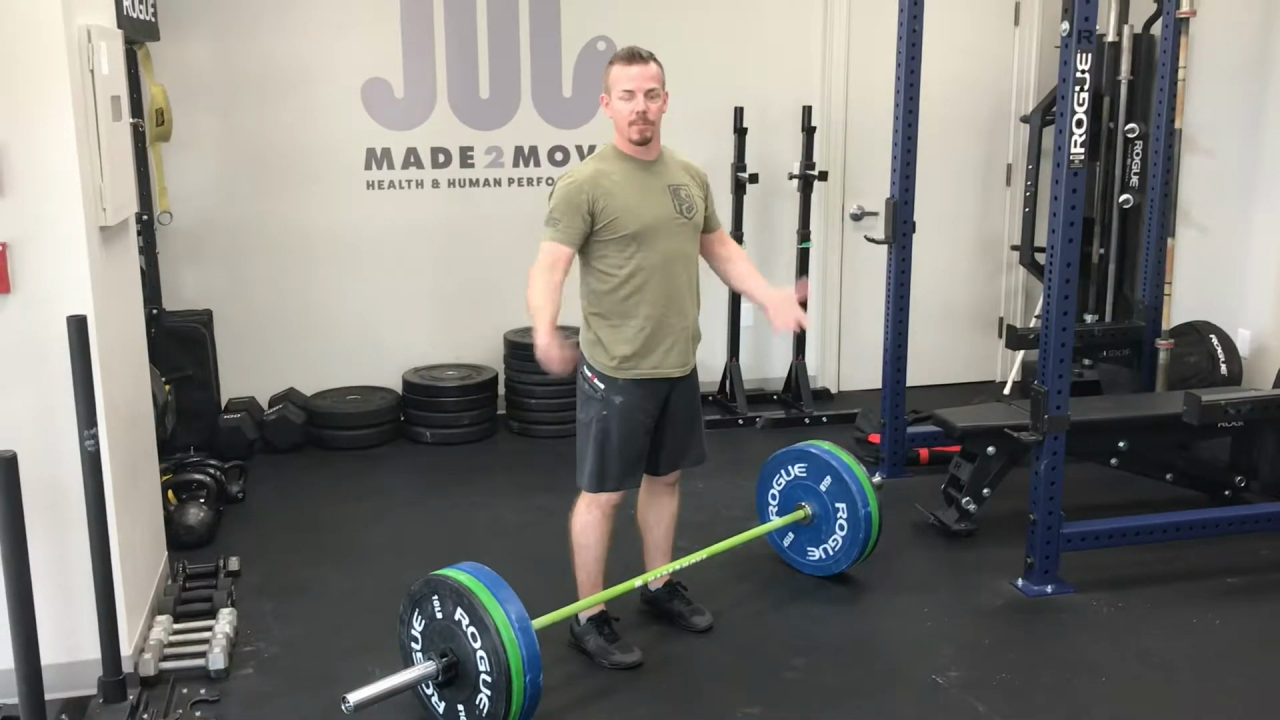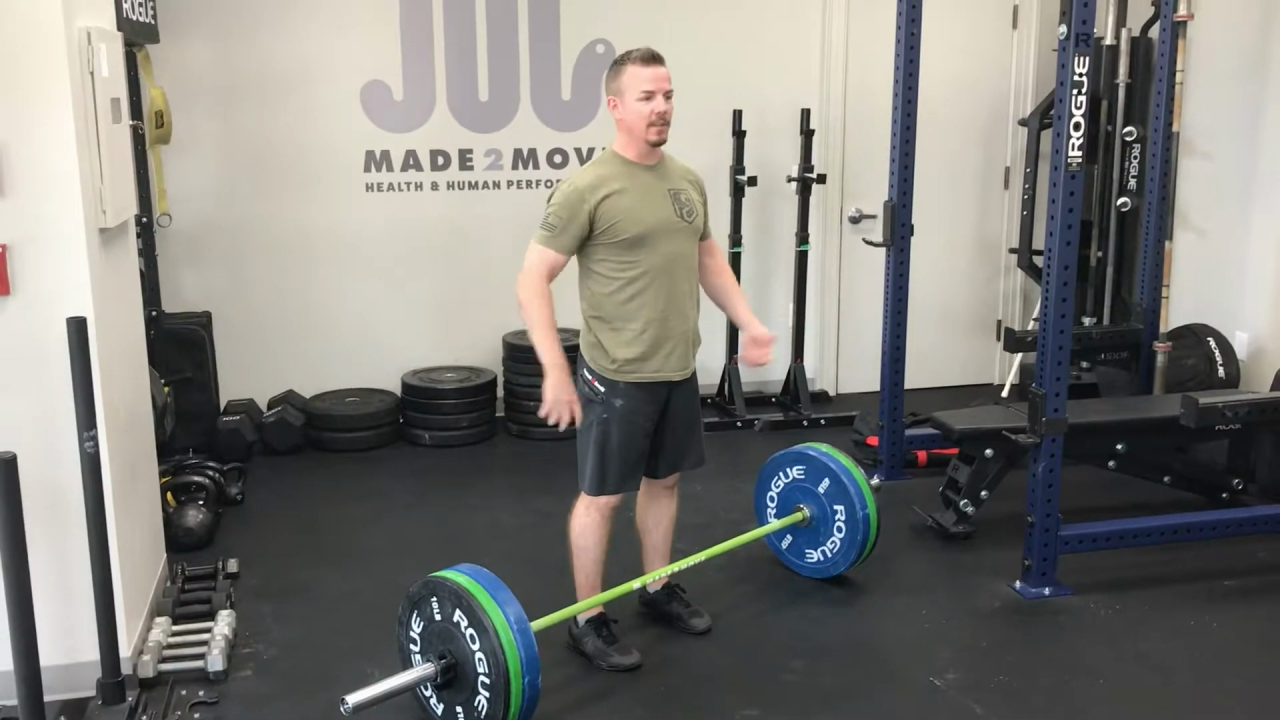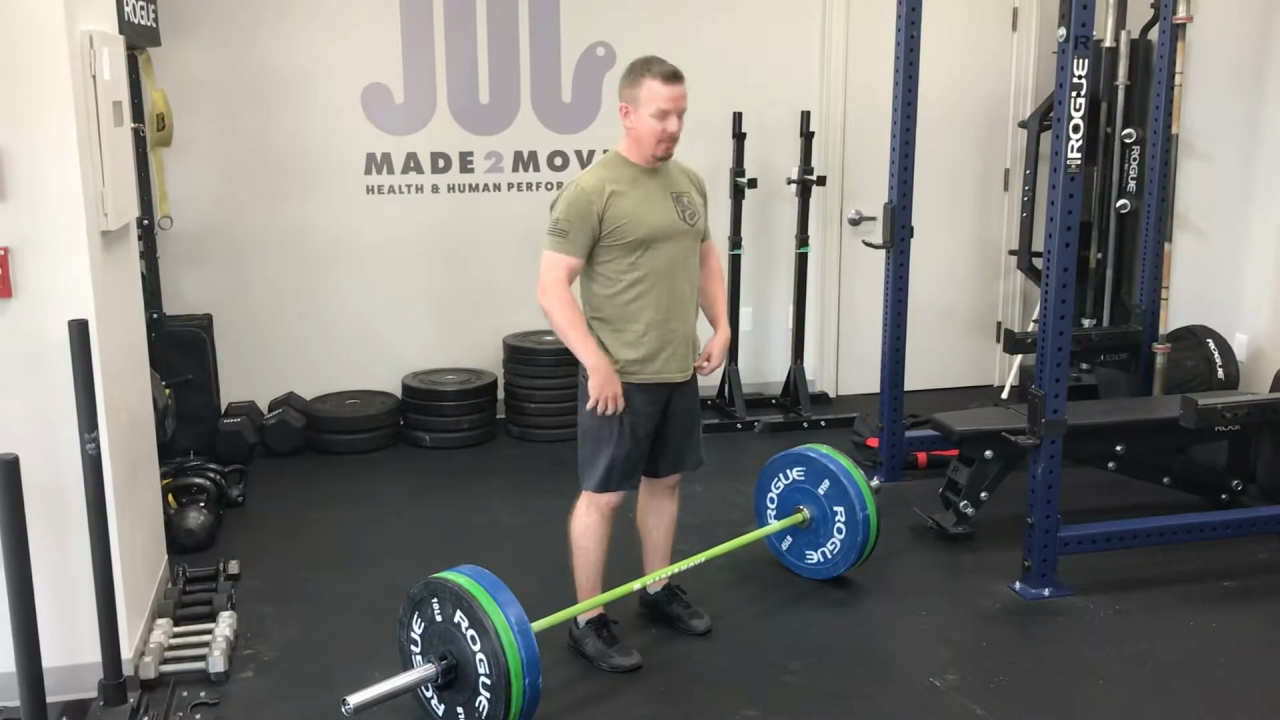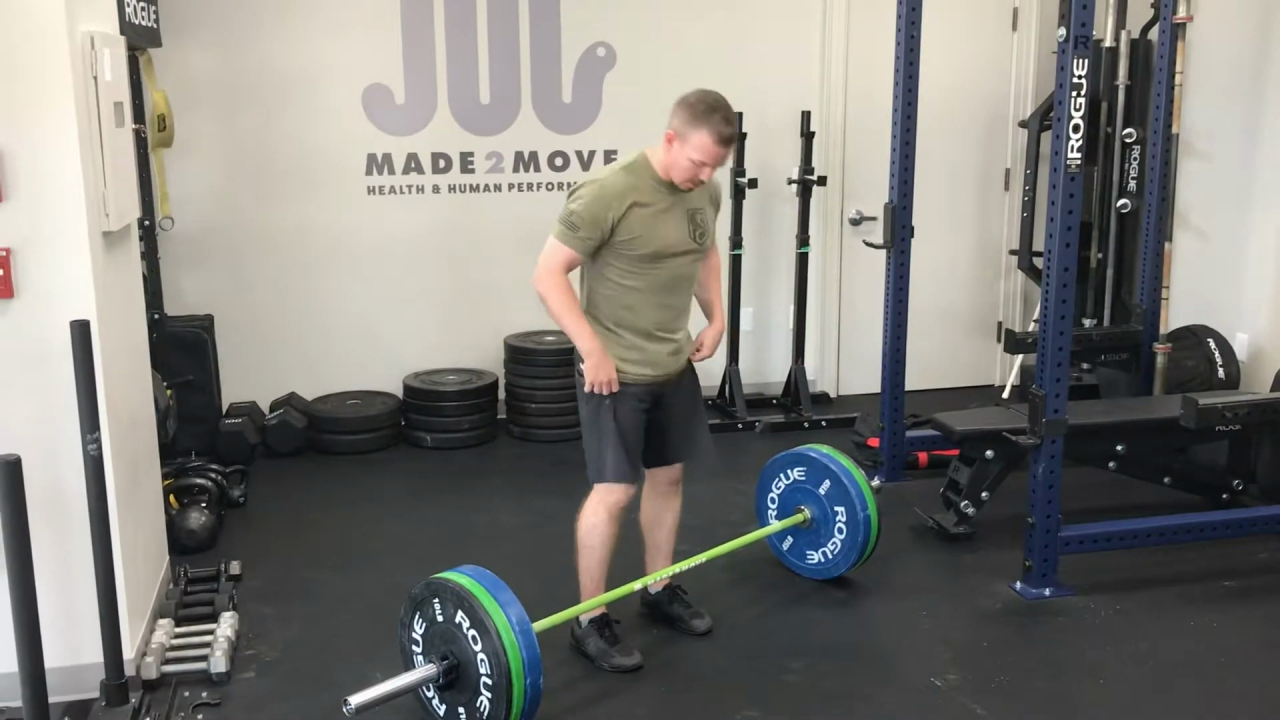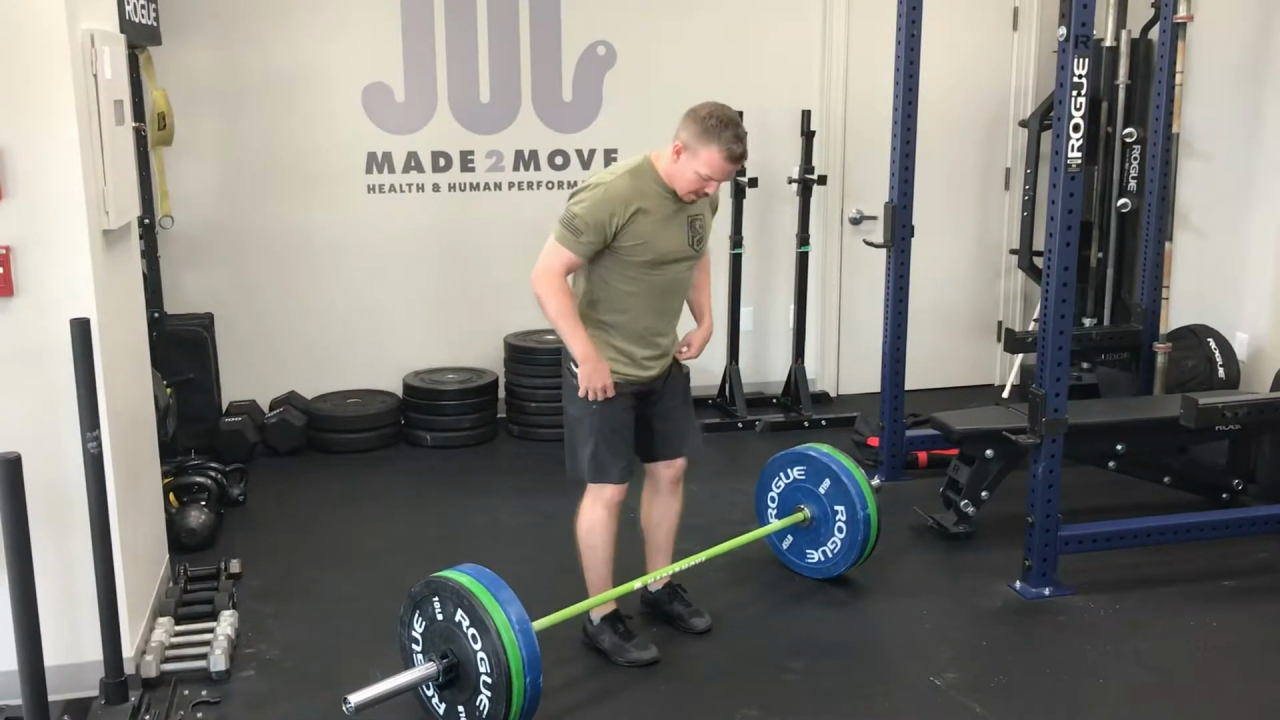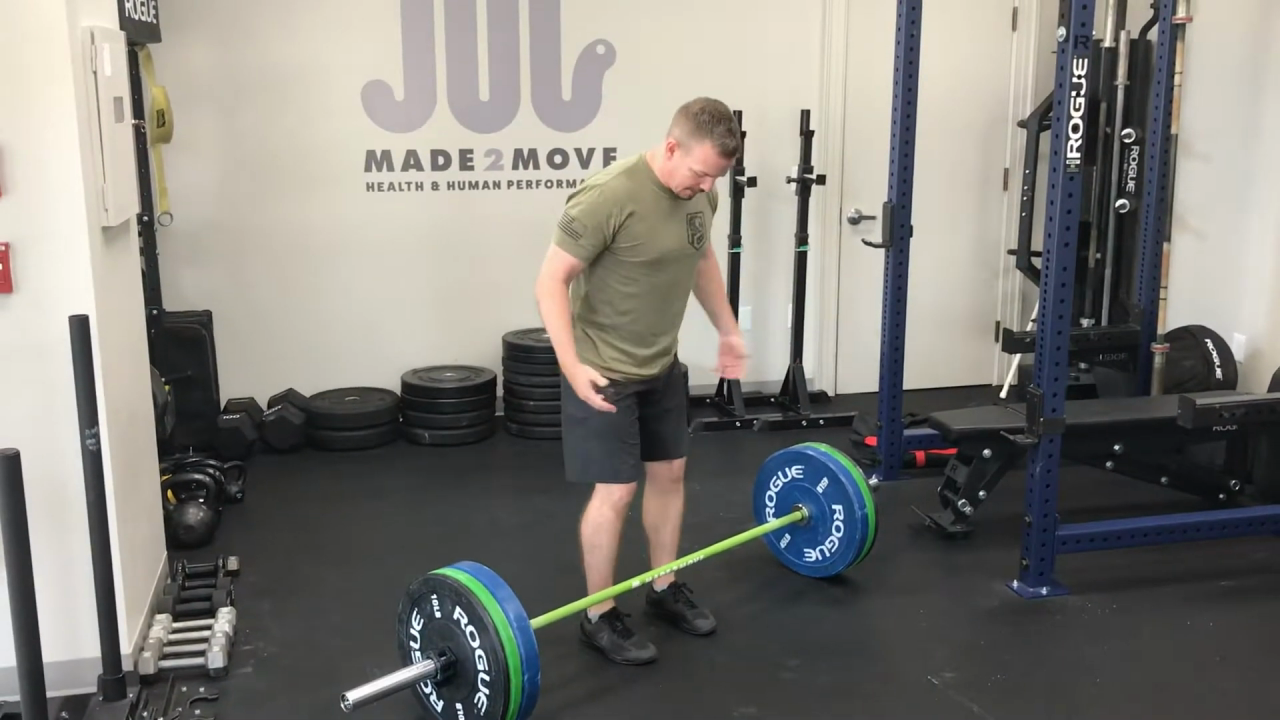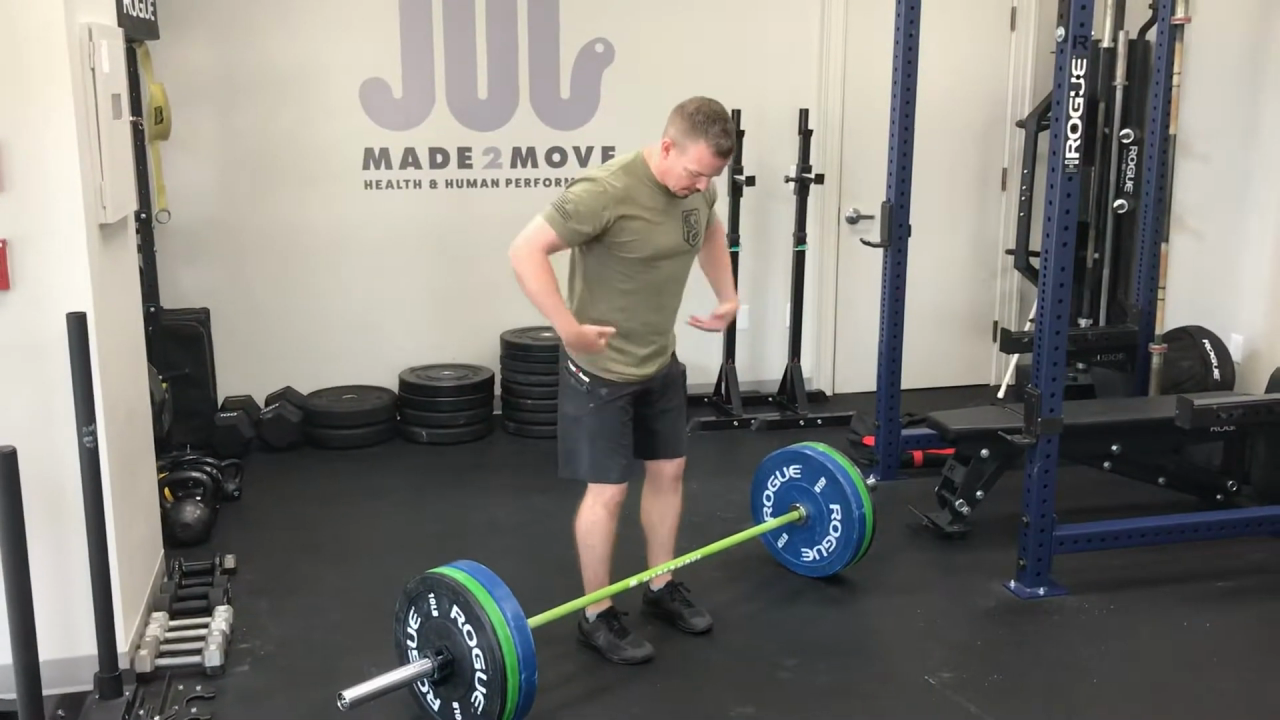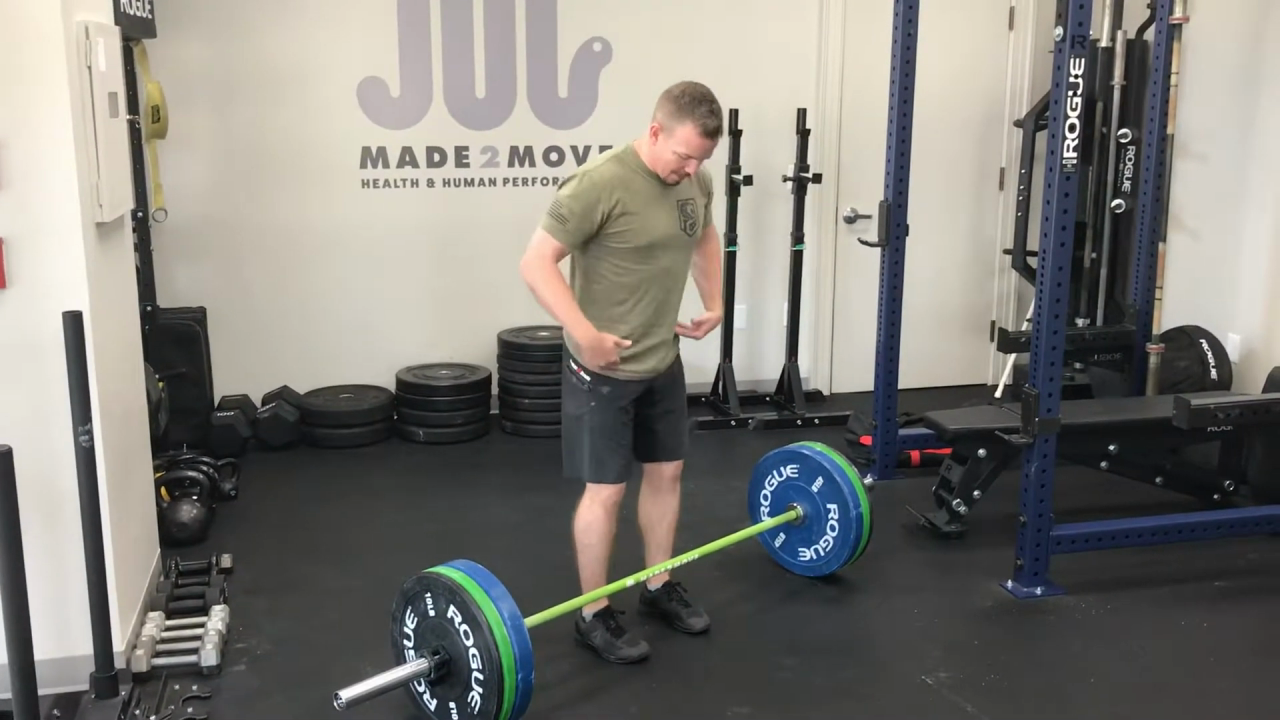
dt=0.3s
person 1, frame 1
left shoulder: (689, 175)
right shoulder: (585, 183)
left elbow: (718, 247)
right elbow: (549, 267)
left wrist: (770, 299)
right wrist: (545, 331)
left hip: (678, 364)
right hip: (616, 371)
left knee: (665, 477)
right knee: (602, 493)
left ankle: (659, 586)
right ankle: (588, 618)
person 1, frame 2
left shoulder: (688, 180)
right shoulder: (587, 189)
left elbow: (708, 259)
right elbow: (534, 279)
left wrist: (749, 322)
right wrist: (554, 370)
left hip: (678, 369)
right hip: (619, 376)
left knee: (664, 481)
right knee: (602, 496)
left ankle: (658, 588)
right ankle: (587, 619)
person 1, frame 3
left shoulder: (689, 182)
right shoulder: (592, 191)
left elbow: (706, 257)
right elbow: (553, 287)
left wrist: (721, 328)
right wrist: (597, 365)
left hip: (680, 369)
right hip: (622, 377)
left knee: (665, 480)
right knee: (603, 495)
left ankle: (657, 589)
right ankle: (588, 621)
person 1, frame 4
left shoulder: (706, 193)
right shoulder: (609, 192)
right elbow: (549, 274)
left wrist: (716, 321)
right wrist: (593, 350)
left hip: (673, 365)
right hip: (617, 371)
left knee: (667, 477)
right knee: (614, 491)
left ankle: (660, 588)
right ankle: (590, 621)
person 1, frame 5
left shoulder: (701, 196)
right shoulder: (611, 194)
right elbow: (548, 275)
left wrist: (704, 321)
right wrist: (588, 355)
left hip: (662, 363)
right hip: (604, 369)
left knee: (670, 472)
right knee: (608, 491)
left ankle: (660, 588)
right ankle: (602, 617)
person 1, frame 6
left shoulder: (701, 192)
right shoulder: (608, 196)
right elbow: (551, 281)
left wrist: (727, 328)
right wrist: (572, 365)
left hip: (662, 363)
right hip: (604, 369)
left knee: (669, 474)
right knee: (615, 490)
left ankle: (665, 587)
right ankle: (599, 616)
person 1, frame 7
left shoulder: (698, 189)
right shoulder: (607, 190)
right elbow: (525, 252)
left wrist: (726, 297)
right wrist: (568, 329)
left hip: (660, 362)
right hip: (601, 369)
left knee: (668, 471)
right knee: (607, 490)
left ankle: (661, 587)
right ankle: (596, 616)
person 1, frame 8
left shoulder: (695, 181)
right shoulder: (600, 183)
right elbow: (537, 262)
left wrist: (713, 303)
right wrist: (585, 335)
left hip: (663, 362)
right hip: (604, 368)
left knee: (666, 474)
right knee: (605, 490)
left ankle: (659, 587)
right ankle: (593, 614)
